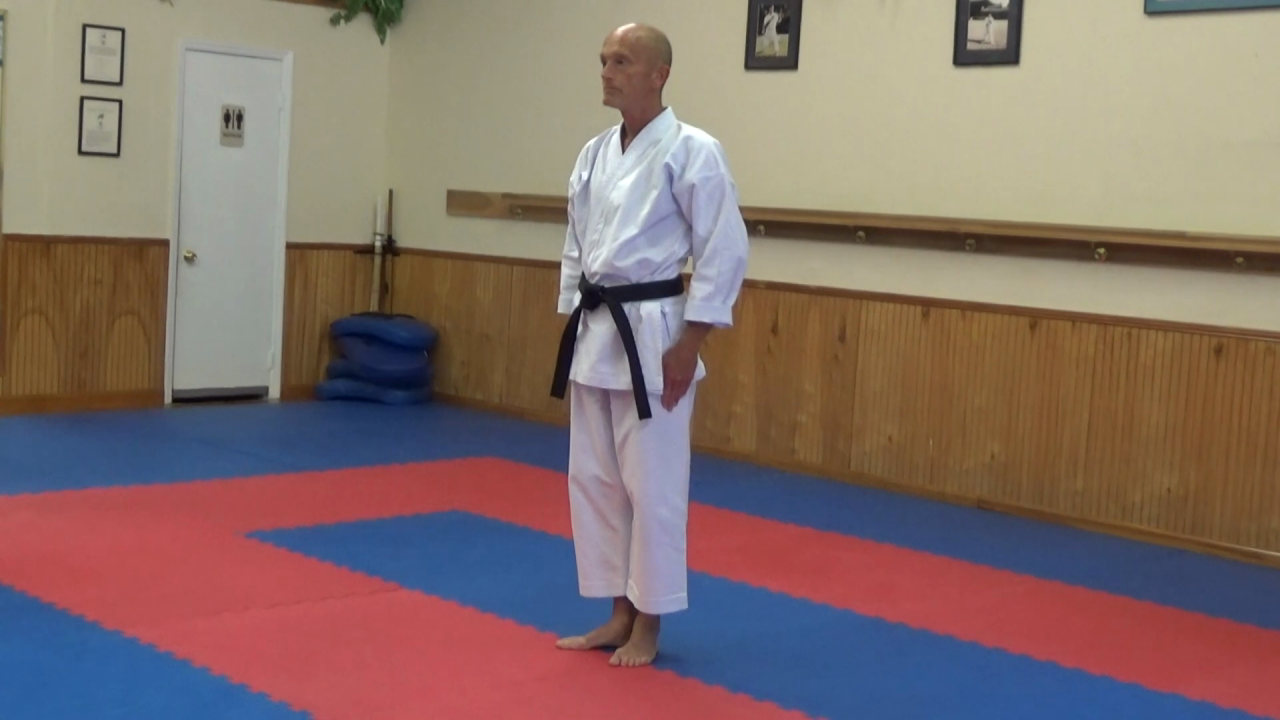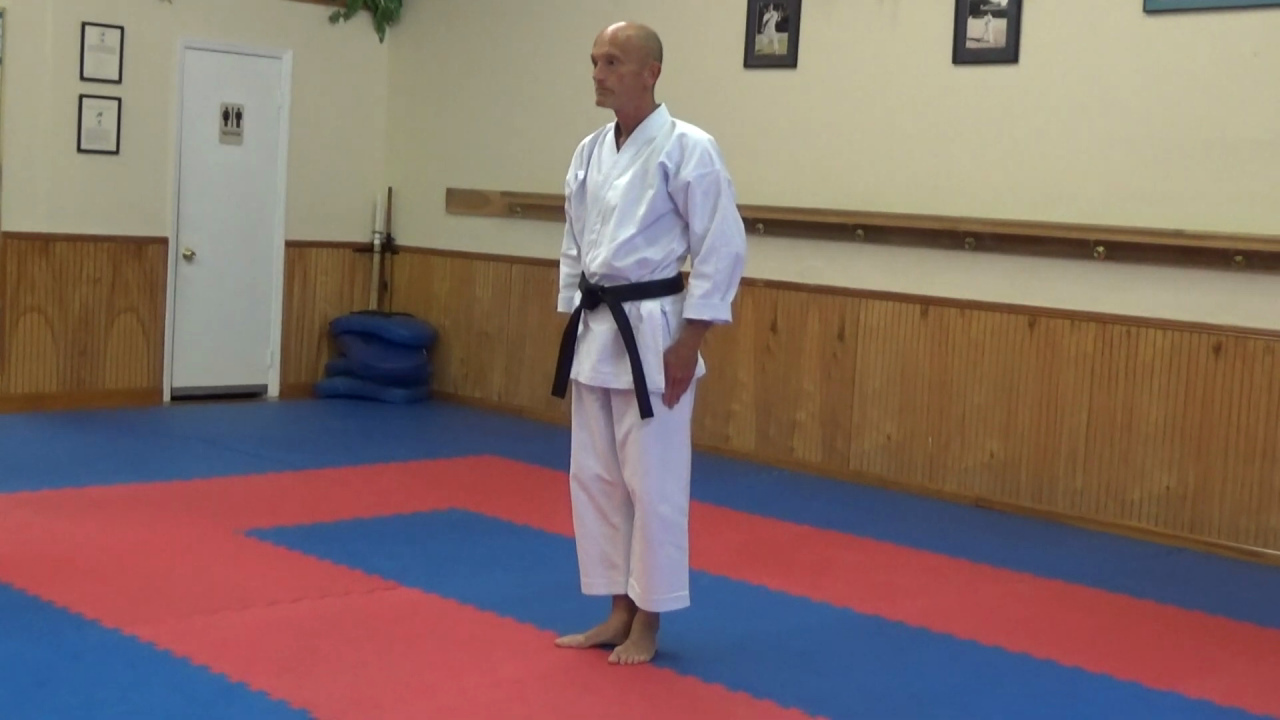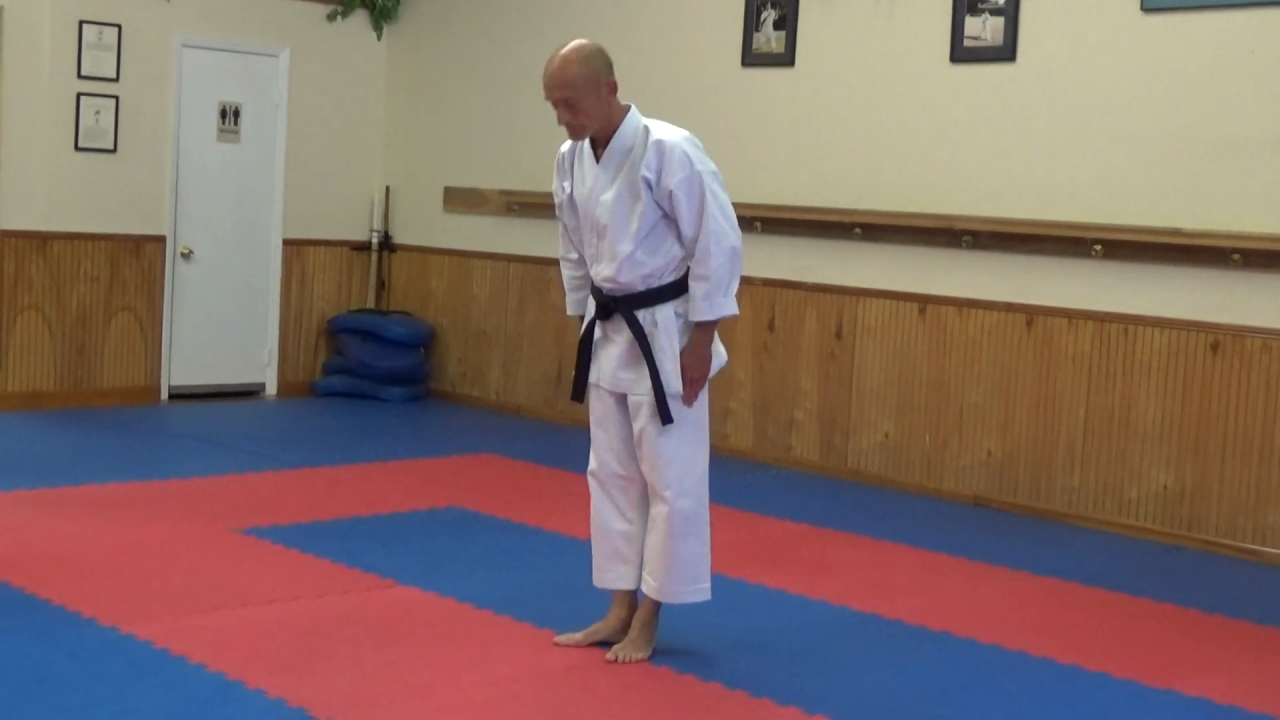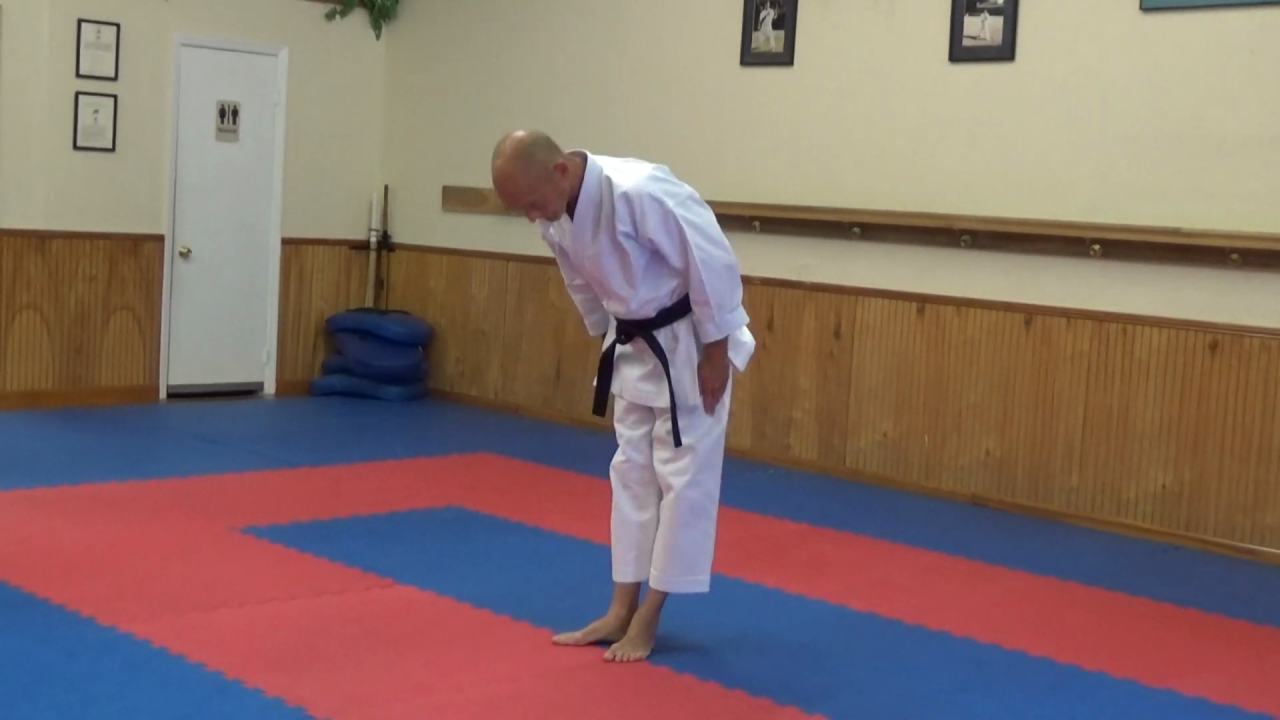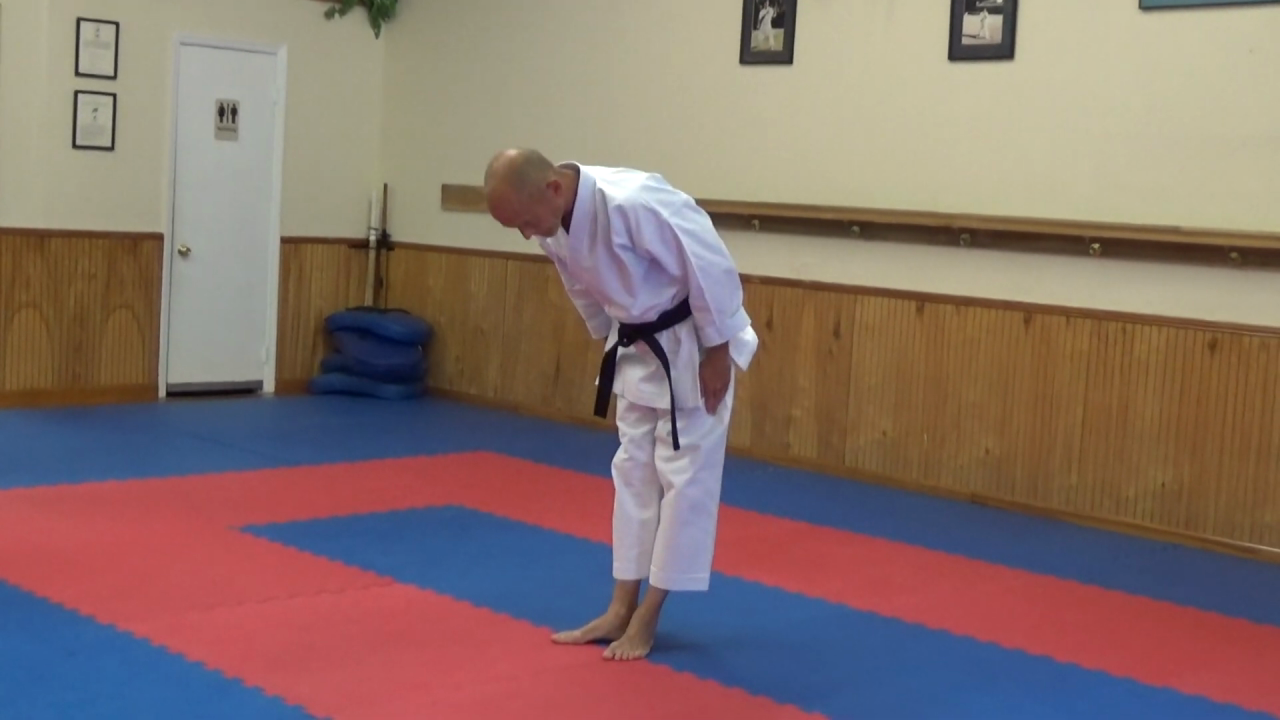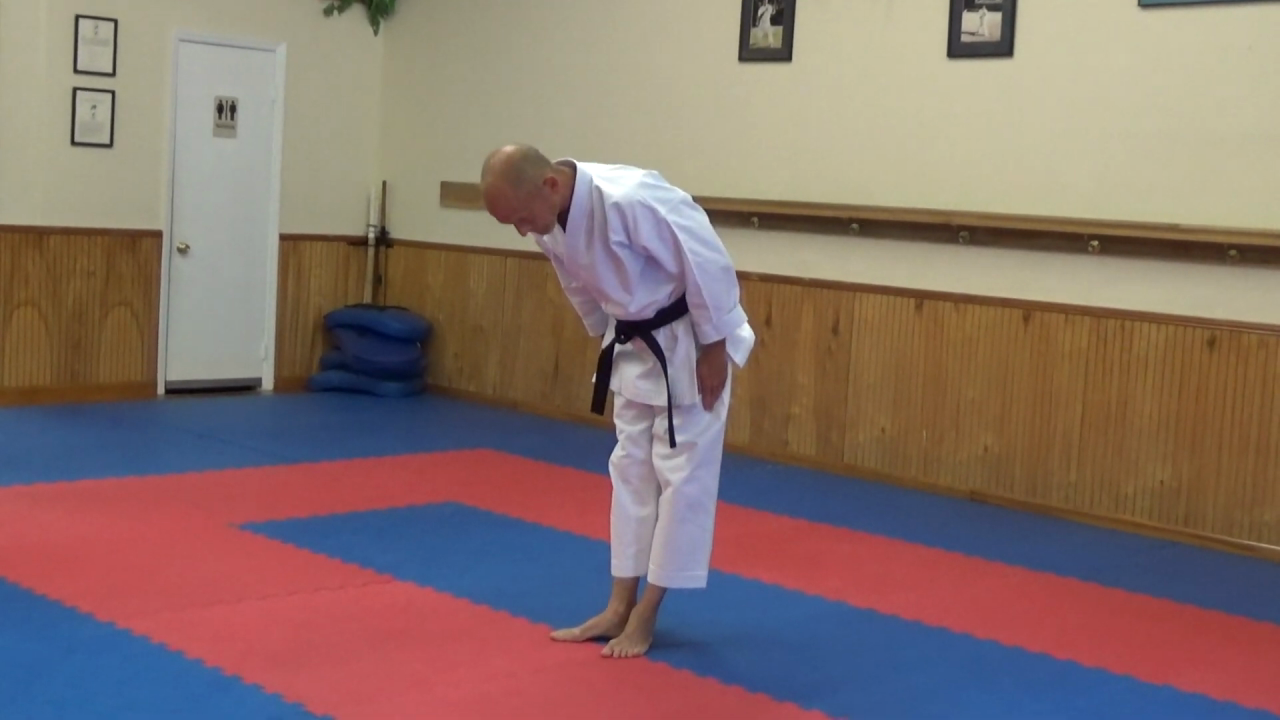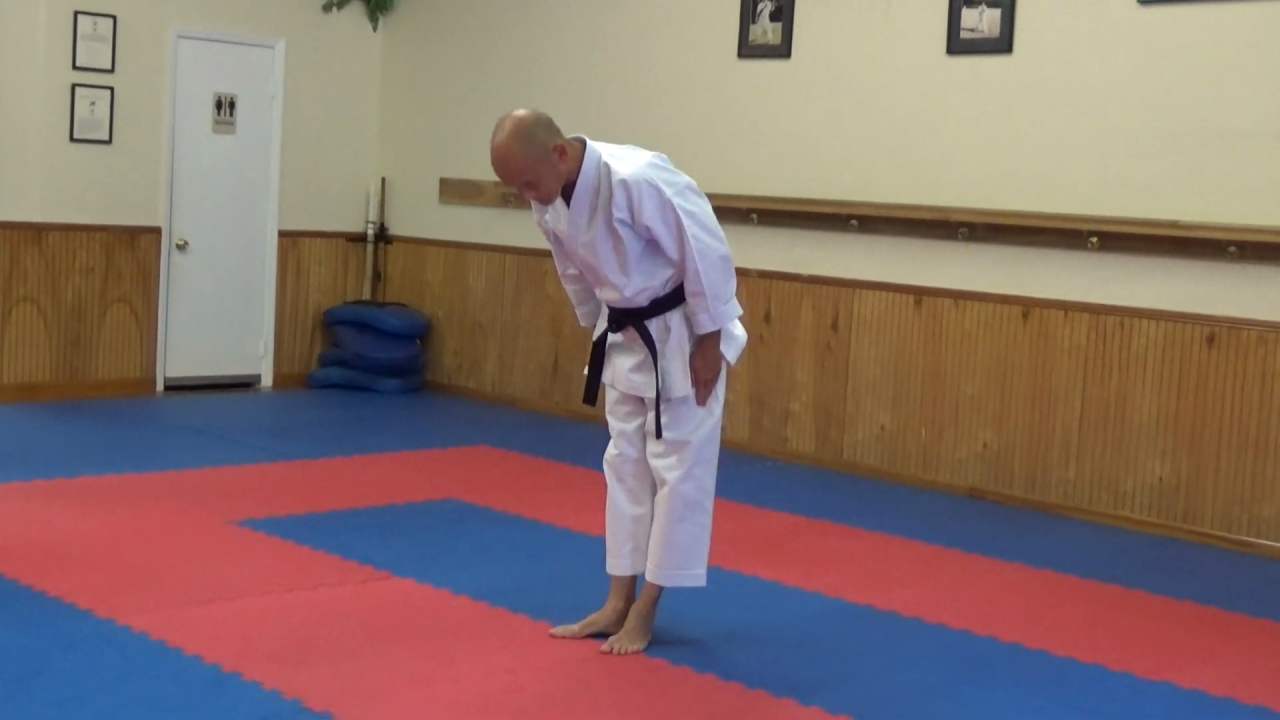
dt=0.5s
person 1, frame 1
left shoulder: (693, 151)
right shoulder: (594, 153)
left elbow: (724, 253)
left wrist: (689, 344)
right wrist: (574, 327)
left hip: (652, 333)
right hip: (593, 332)
left knee: (652, 484)
right knee: (593, 479)
left ankle: (648, 623)
right ankle: (619, 614)
person 1, frame 2
left shoulder: (688, 148)
right shoulder: (589, 151)
left elbow: (722, 249)
left wrist: (689, 340)
right wrist: (575, 322)
left hip: (652, 332)
right hip: (594, 331)
left knee: (652, 482)
right knee: (595, 477)
left ankle: (647, 622)
right ankle: (618, 612)
person 1, frame 3
left shoulder: (670, 150)
right shoulder: (570, 160)
left elbow: (718, 246)
left wrist: (700, 340)
right wrist: (587, 324)
left hip: (664, 334)
right hip: (608, 334)
left knee: (671, 479)
right knee: (611, 474)
left ankle: (648, 620)
right ankle: (620, 610)
person 1, frame 4
left shoulder: (639, 191)
right shoulder: (556, 212)
left elbow: (712, 263)
left wrist: (714, 352)
right wrist: (612, 341)
left hip: (691, 341)
right hip: (637, 345)
left knee: (683, 473)
right knee: (632, 472)
left ankle: (647, 619)
right ankle: (621, 610)
person 1, frame 5
left shoulder: (633, 202)
right shoulder: (553, 222)
left elbow: (710, 267)
left wrist: (716, 353)
right wrist: (615, 346)
left hip: (693, 340)
right hip: (639, 345)
left knee: (684, 473)
right knee: (633, 470)
left ankle: (647, 617)
right ankle: (621, 609)
person 1, frame 6
left shoulder: (631, 199)
right shoulder: (550, 217)
left elbow: (708, 264)
left wrist: (713, 350)
right wrist: (611, 342)
left hip: (690, 338)
right hip: (635, 342)
left knee: (682, 471)
right knee: (631, 469)
left ankle: (645, 615)
right ankle: (619, 607)
person 1, frame 7
left shoulder: (637, 179)
right shoulder: (549, 198)
left elbow: (707, 254)
left wrist: (707, 345)
right wrist: (605, 333)
left hip: (684, 332)
right hip: (628, 336)
left knee: (677, 468)
right knee: (625, 465)
left ankle: (644, 610)
right ankle: (618, 603)
